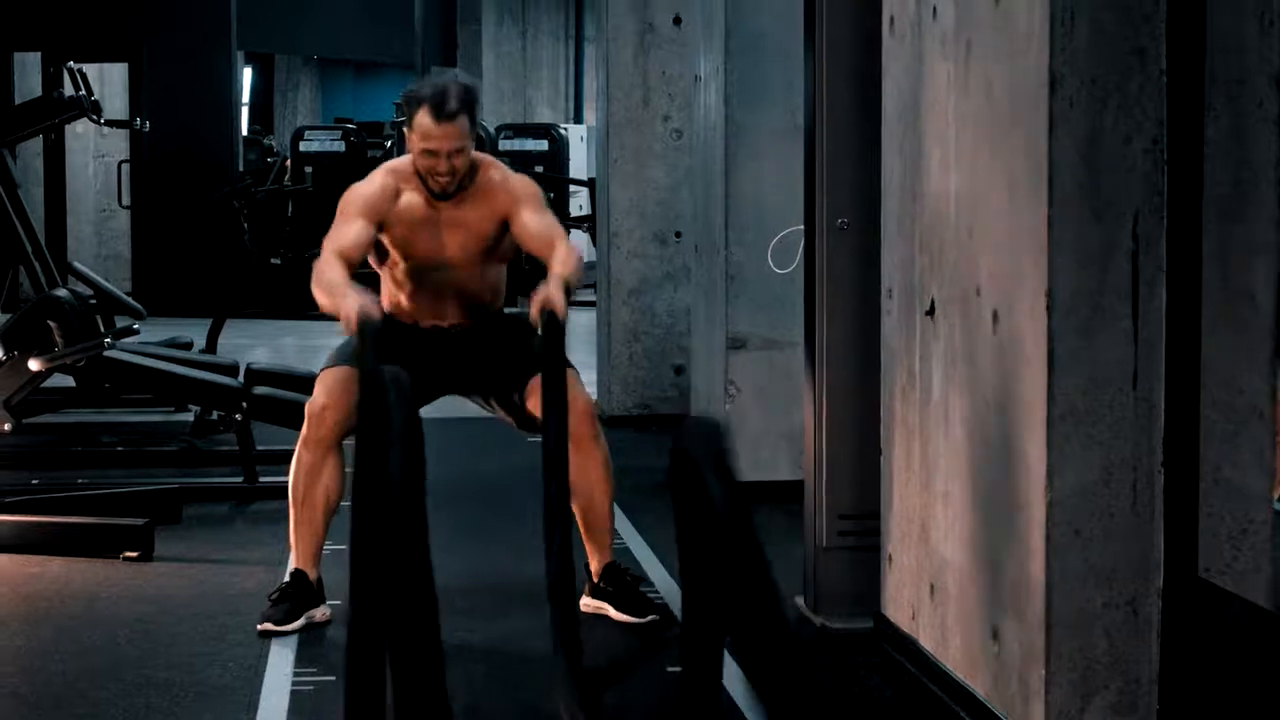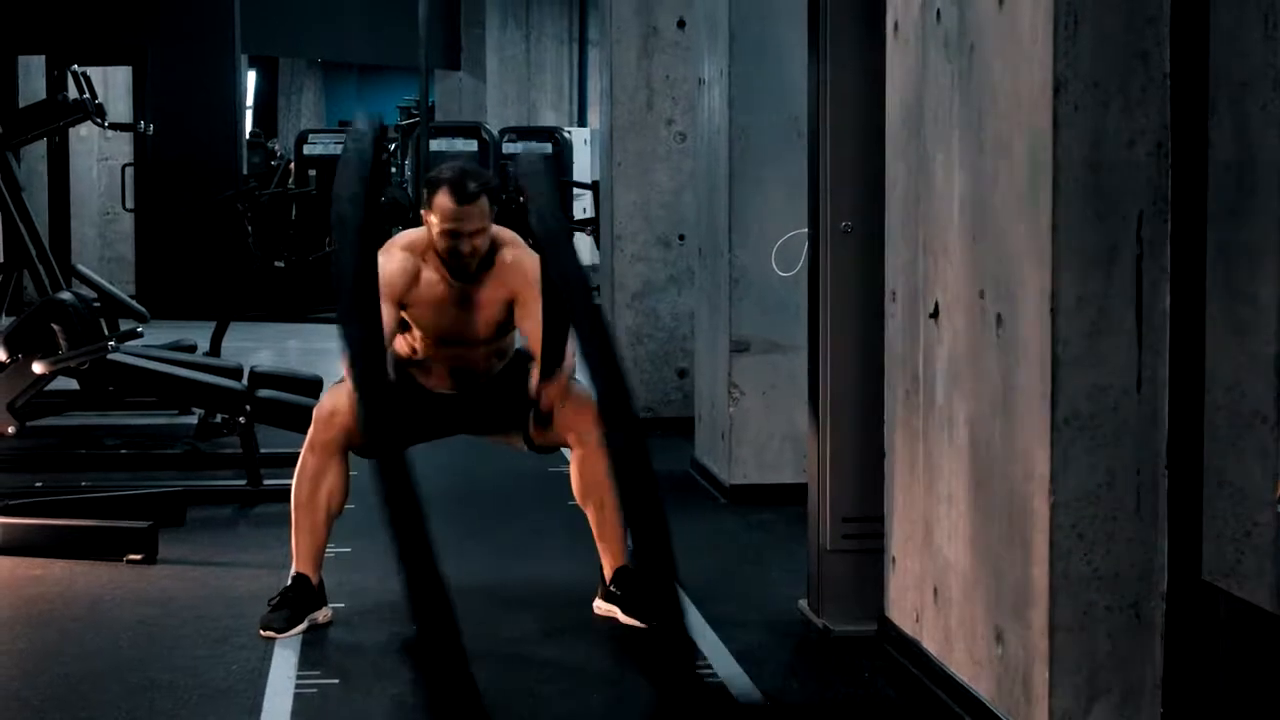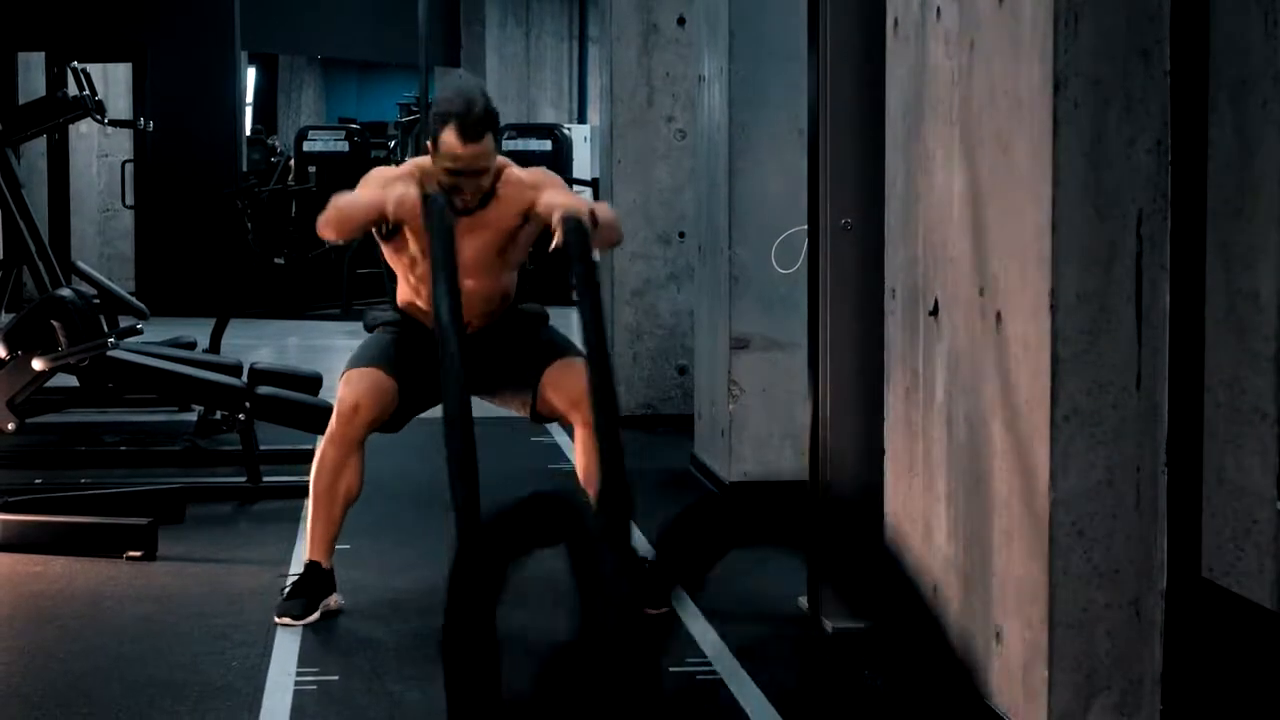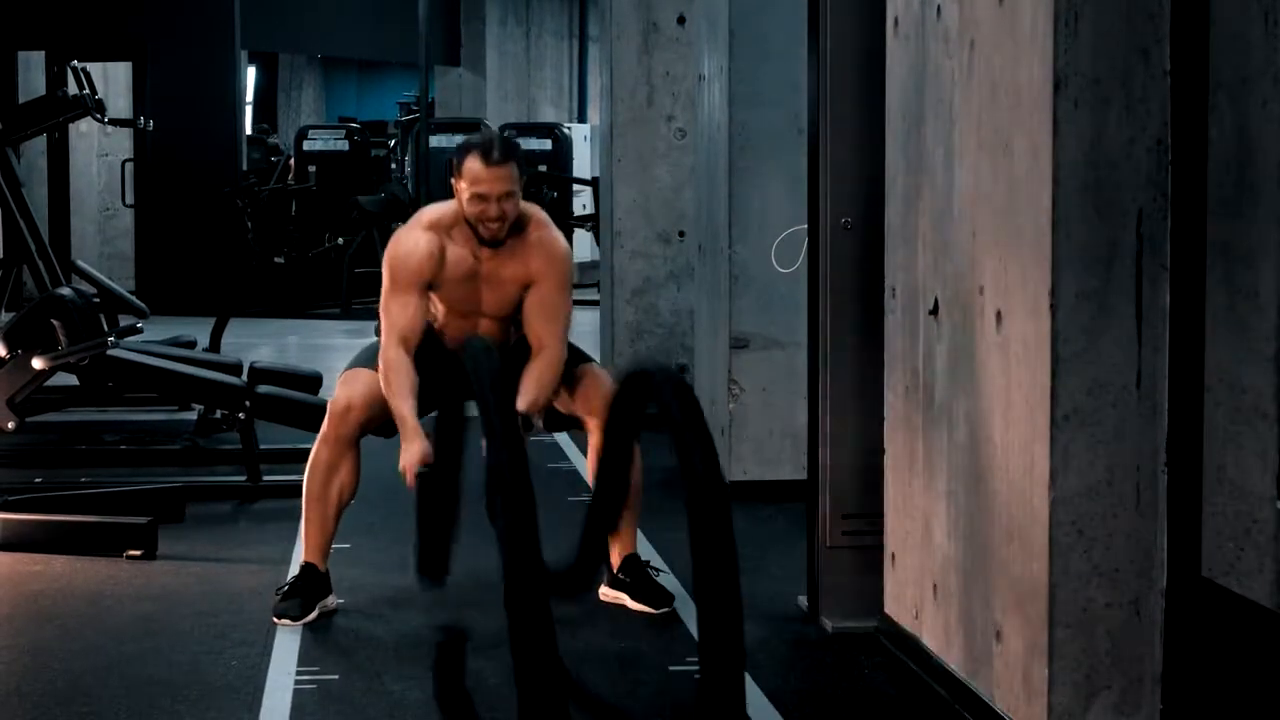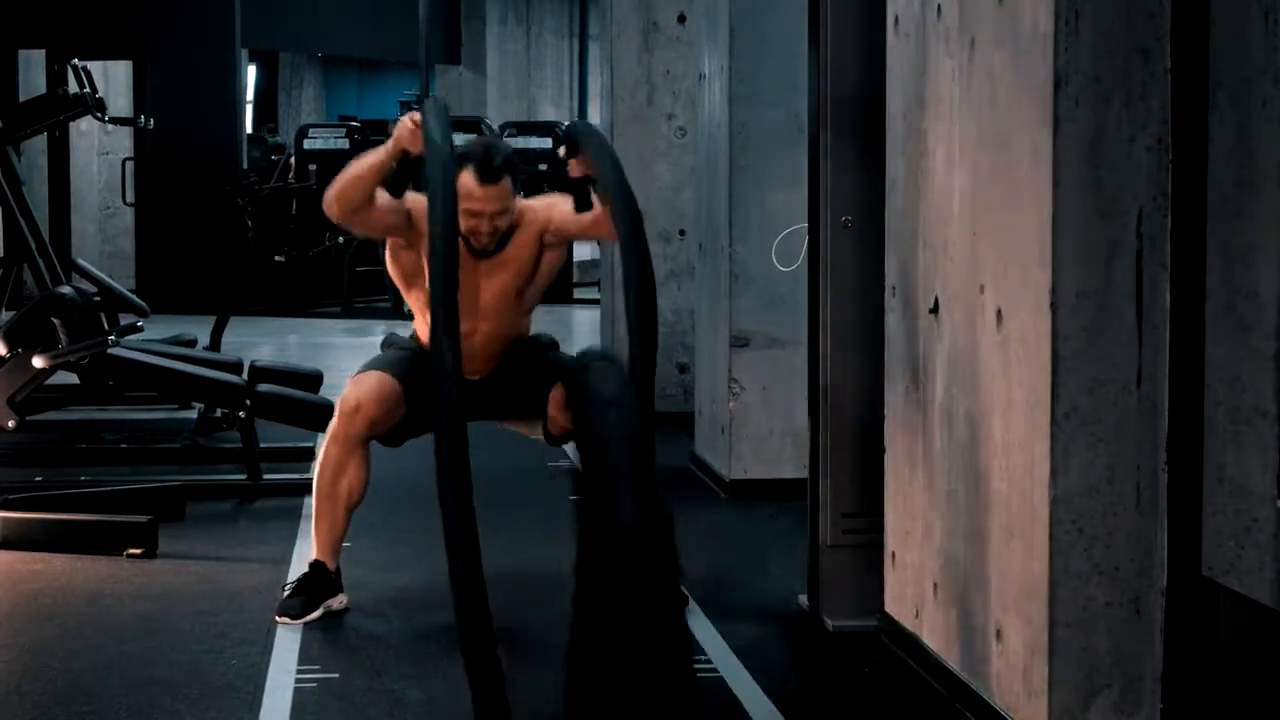
dt=1s
person 1, frame 1
left shoulder: (506, 187)
right shoulder: (378, 191)
left elbow: (562, 248)
right elbow: (326, 267)
left wrist: (556, 281)
right wrist: (346, 295)
left hip: (491, 336)
right hip: (401, 335)
left knee: (579, 412)
right knee: (323, 413)
left ankle: (605, 576)
right ankle: (303, 582)
person 1, frame 2
left shoulder: (519, 263)
right shoulder: (398, 262)
left wrist: (551, 374)
left hip: (501, 384)
right hip: (413, 385)
left knee: (589, 420)
right knee: (329, 421)
left ankle: (618, 582)
right ankle: (305, 588)
person 1, frame 3
left shoulder: (527, 186)
right shoulder: (399, 183)
left elbow: (610, 231)
right elbow: (329, 224)
left wrist: (585, 214)
right wrist: (385, 202)
left hip: (504, 332)
right hip: (417, 333)
left knee: (590, 401)
right knee: (350, 411)
right ankle: (316, 575)
person 1, frame 4
left shoulder: (546, 245)
right shoulder: (419, 242)
left elbow: (549, 348)
right elbow: (396, 347)
left wrist: (520, 417)
right wrist: (410, 433)
left hip: (513, 349)
right hip: (430, 346)
left knee: (610, 403)
right knee: (344, 412)
left ankle: (625, 568)
right ankle: (313, 577)
person 1, frame 5
left shoulder: (537, 221)
right shoulder: (418, 219)
left elbow: (616, 222)
right elbow: (340, 207)
right wrist: (392, 150)
left hip: (512, 367)
right hip: (425, 362)
right knee: (355, 410)
right ankle: (324, 575)
